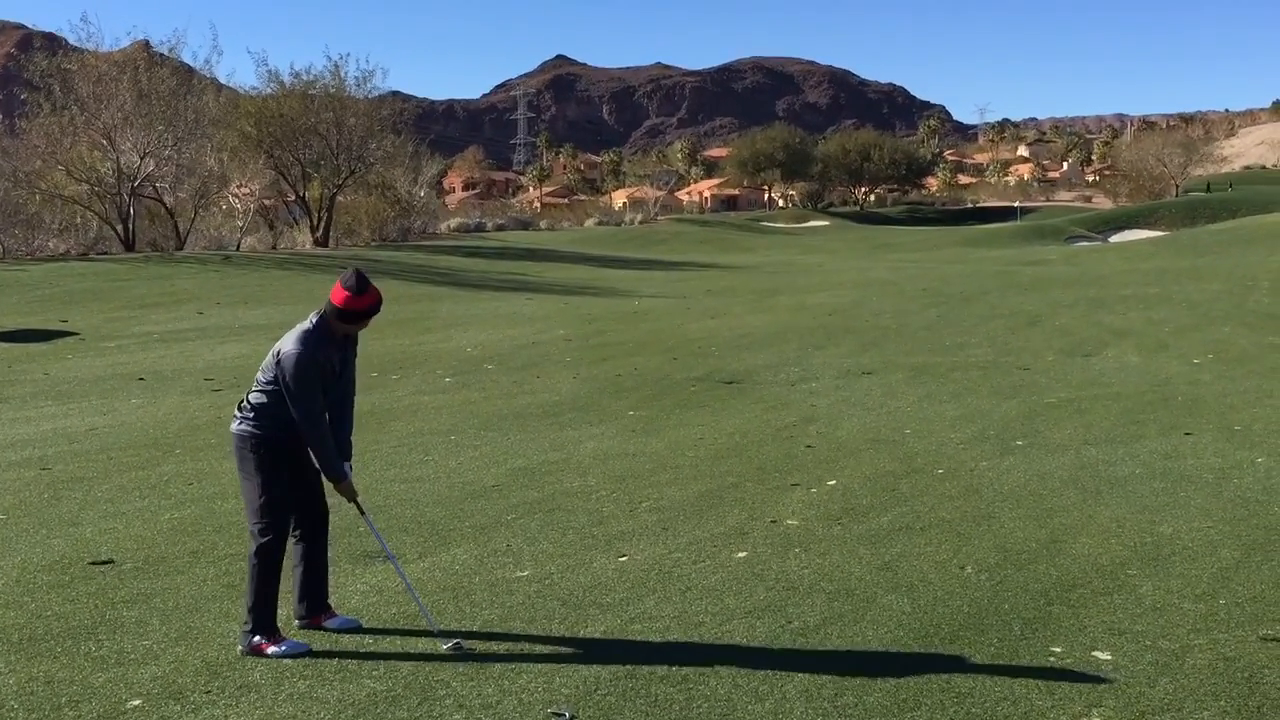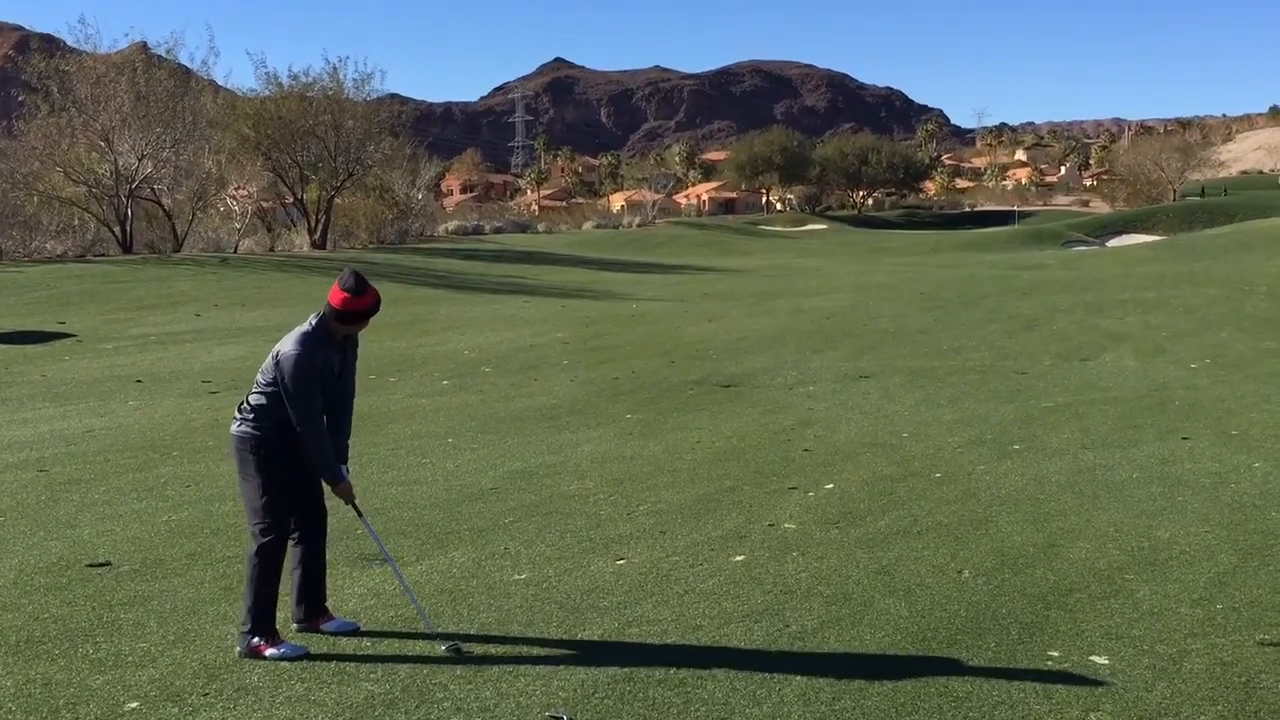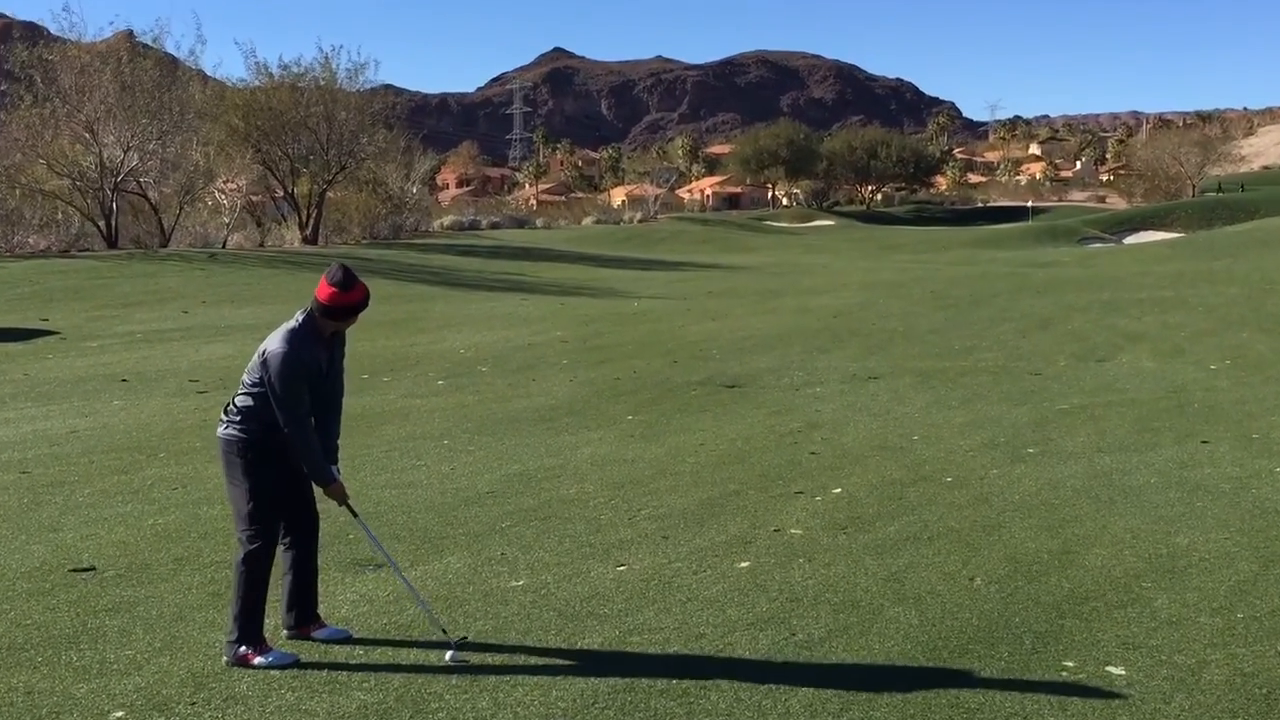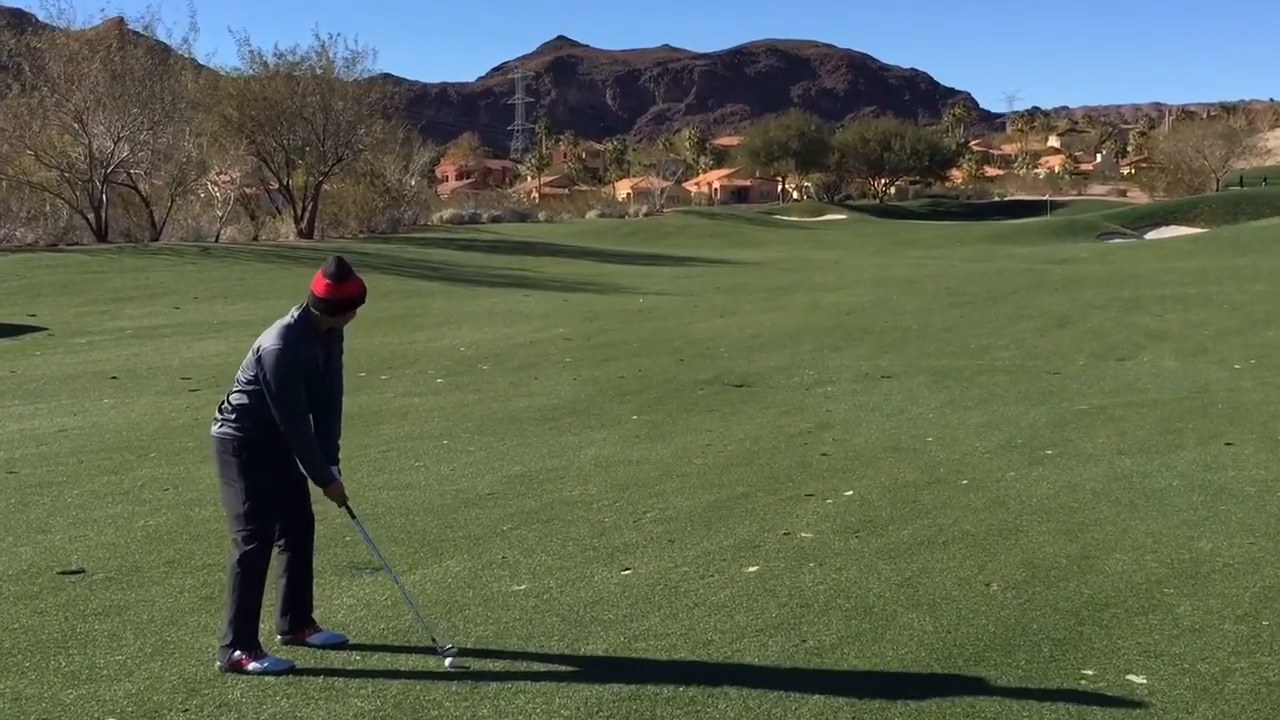
dt=0.3s
person 1, frame 1
left shoulder: (344, 338)
right shoulder: (299, 350)
left elbow: (341, 402)
right elbow: (313, 420)
left wrist: (343, 461)
right wrist: (337, 475)
left hip: (290, 436)
right hip: (260, 438)
left knee: (314, 518)
right knee: (271, 531)
left ankle: (312, 609)
right ankle: (257, 632)
person 1, frame 2
left shoulder: (344, 341)
right shoulder: (299, 352)
left elbow: (340, 404)
right elbow: (309, 422)
left wrist: (340, 465)
right wrist: (334, 477)
left hip: (290, 438)
right hip: (260, 440)
left knee: (312, 521)
right knee: (272, 533)
left ankle: (310, 612)
right ankle: (256, 634)
person 1, frame 3
left shoulder: (331, 337)
right shoulder: (285, 350)
left elbow: (329, 403)
right elbow: (297, 422)
left wrist: (330, 463)
right wrist: (326, 478)
left hip: (279, 441)
right hip: (248, 442)
left knee: (303, 525)
right knee: (260, 538)
left ankle: (301, 619)
right ankle: (243, 643)
person 1, frame 4
left shoulder: (329, 334)
right shoulder: (281, 347)
left elbow: (328, 401)
right elbow: (295, 421)
left wrist: (331, 464)
right wrist: (324, 478)
left hip: (275, 440)
right hip: (243, 443)
left knee: (299, 527)
right knee: (255, 540)
left ankle: (295, 624)
right ankle: (237, 648)
